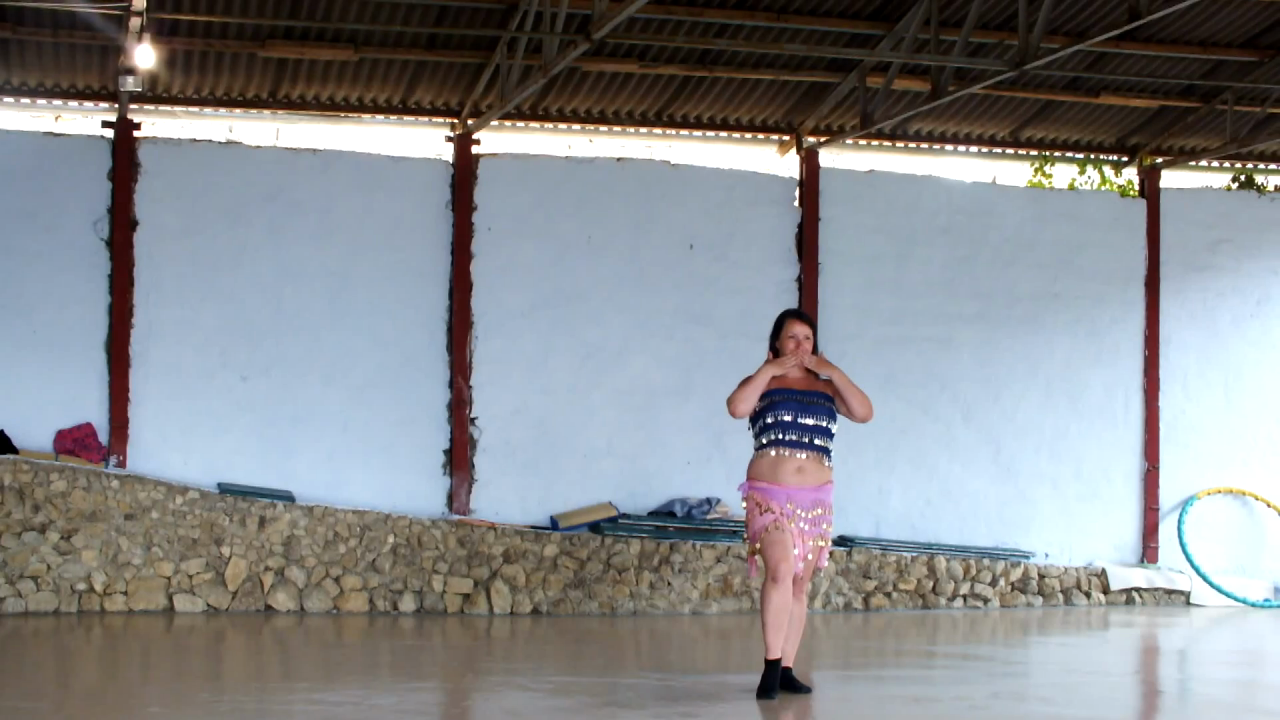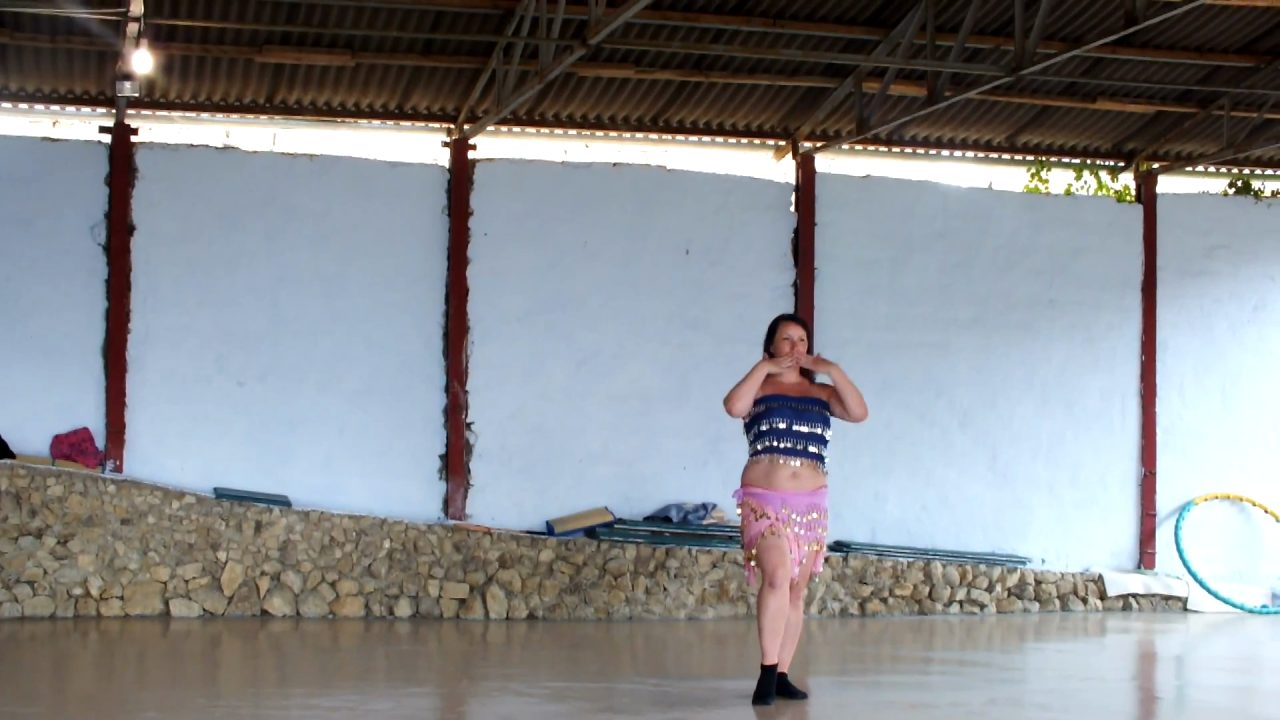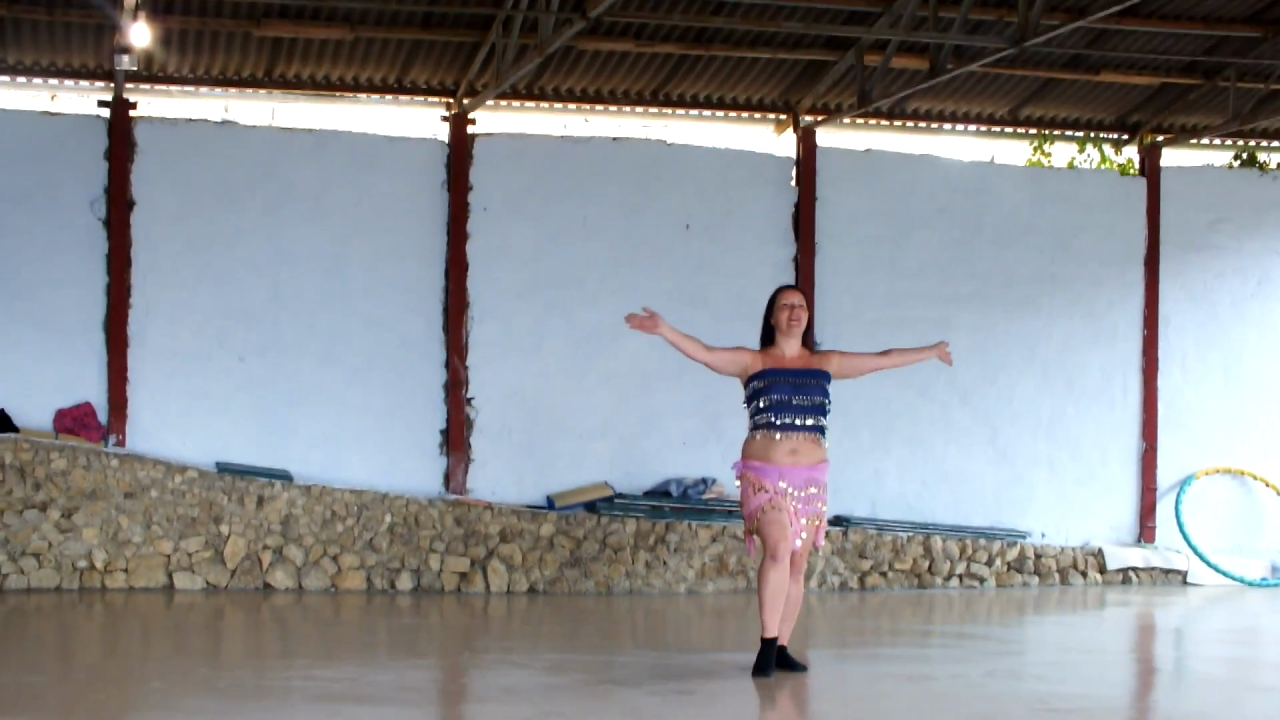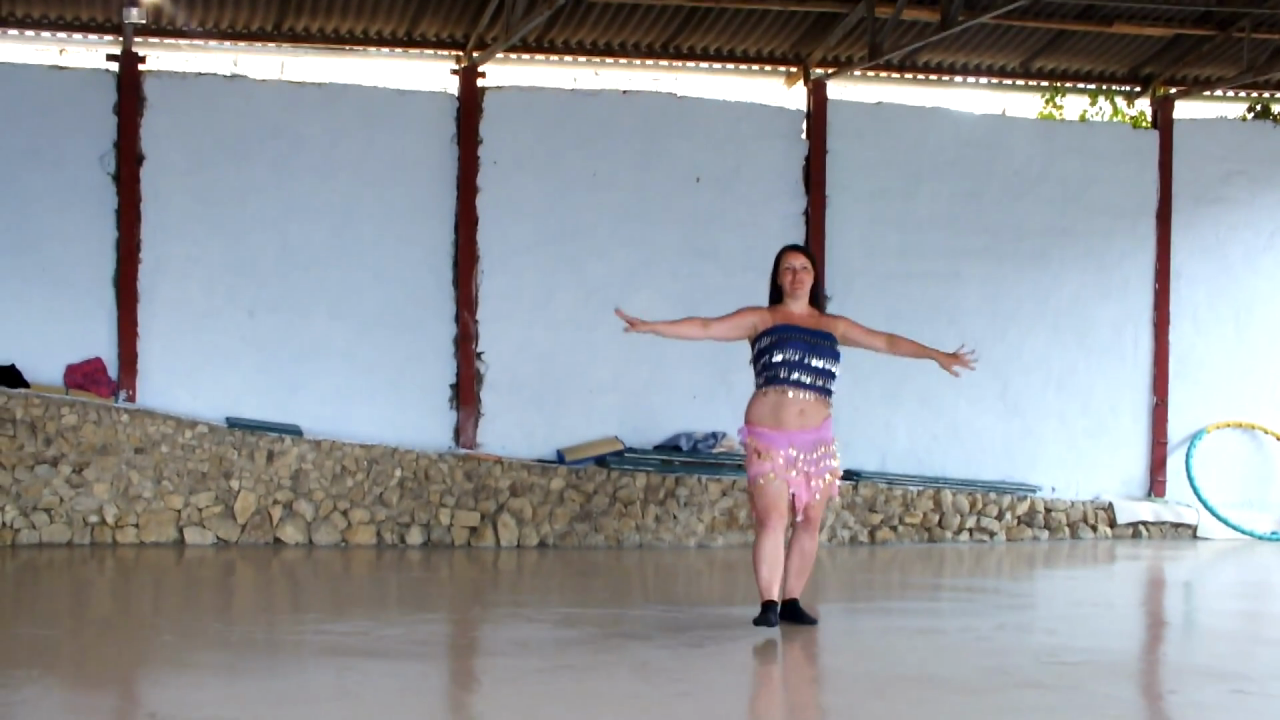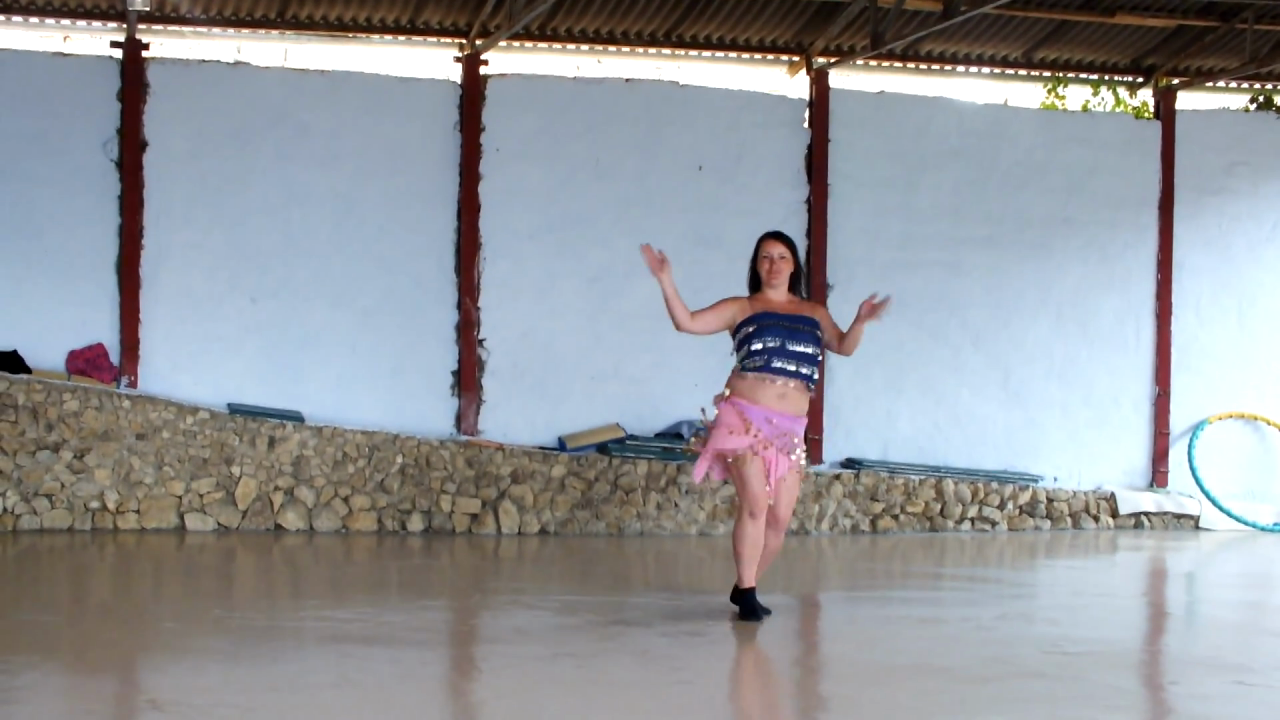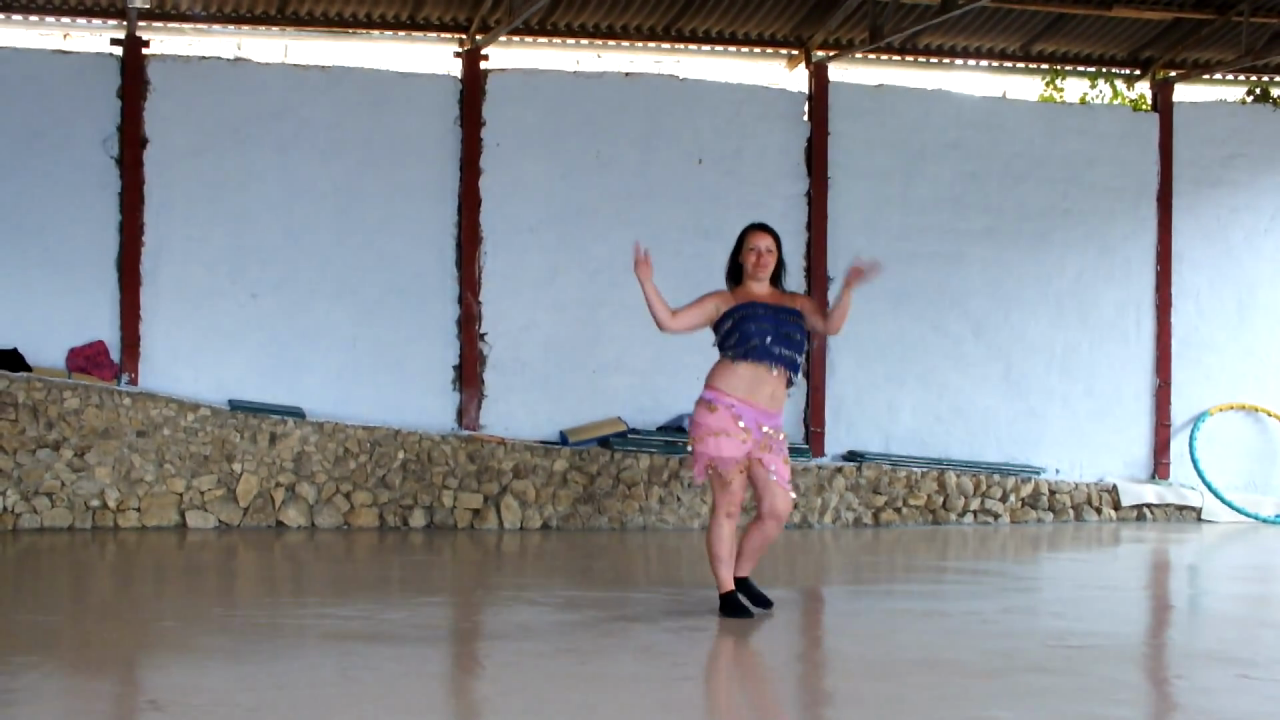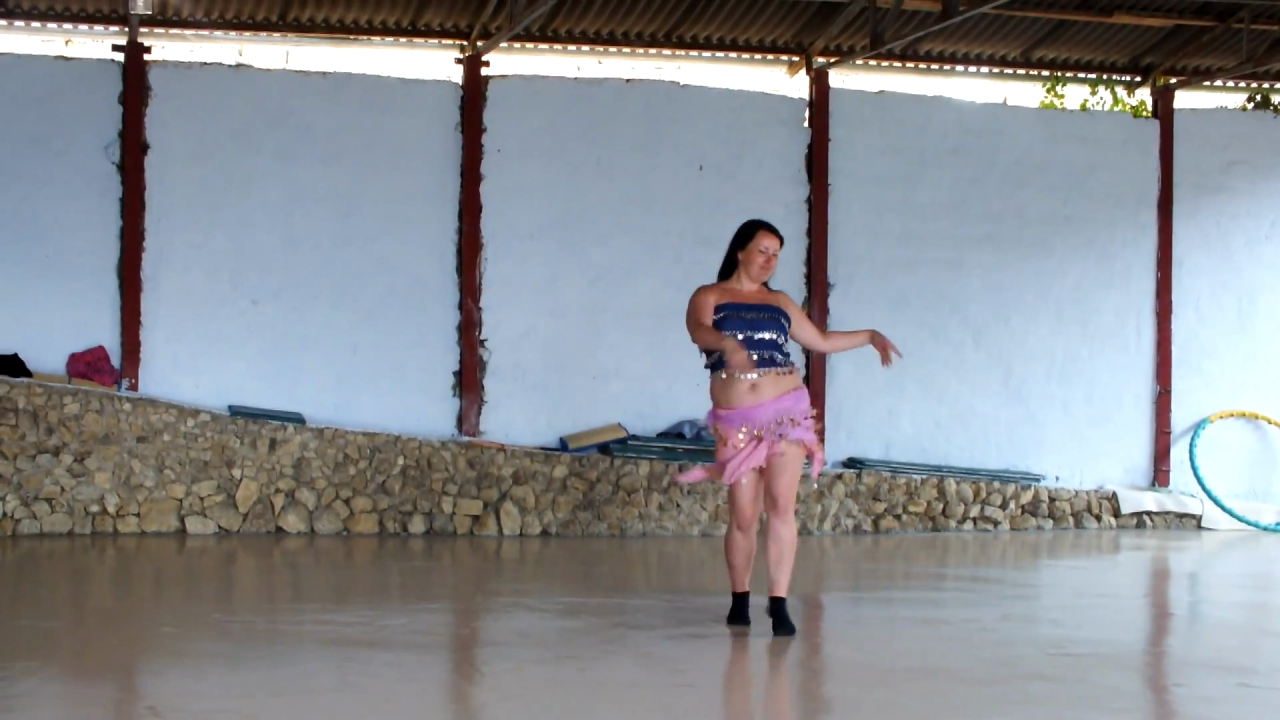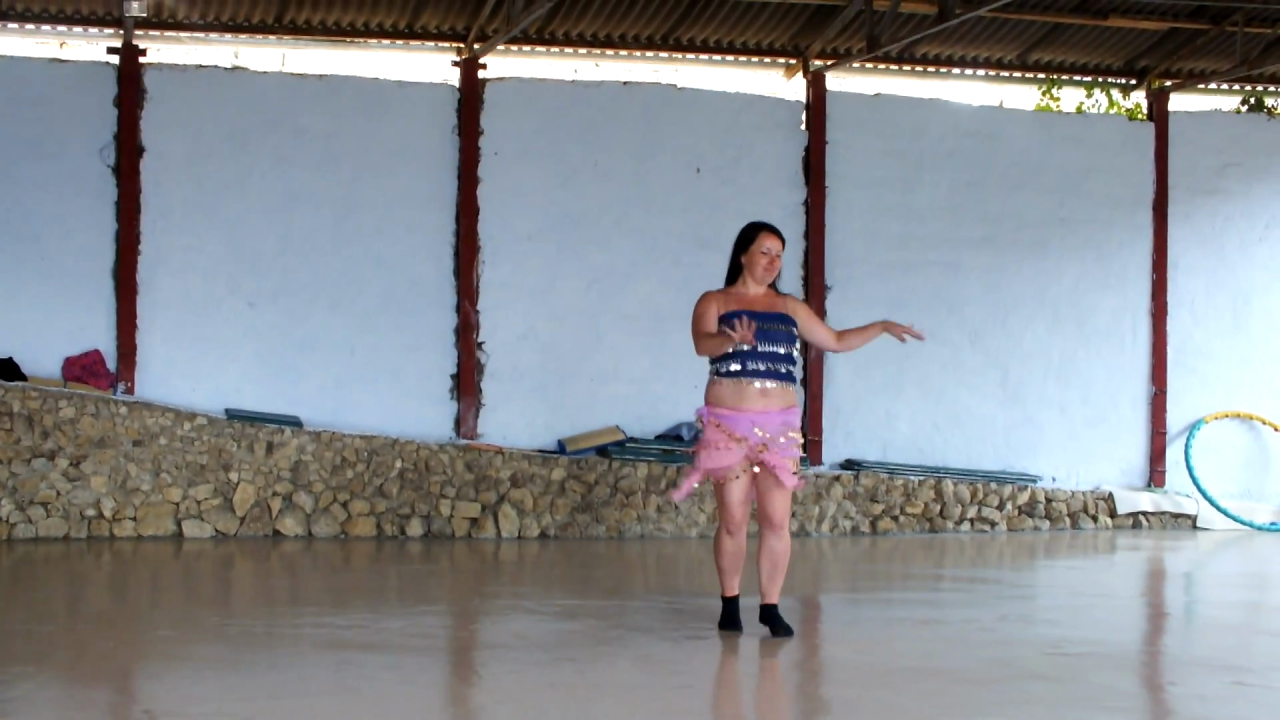
dt=0.4s
person 1, frame 1
left shoulder: (826, 387)
right shoulder: (761, 383)
left elbow: (865, 413)
right elbow: (736, 409)
left wrist: (834, 372)
right wrist: (767, 369)
left hip: (815, 497)
right hip: (769, 494)
left knee: (800, 586)
right knee: (780, 572)
left ankle: (786, 669)
right ankle: (771, 667)
person 1, frame 2
left shoulder: (820, 392)
right shoulder: (758, 388)
left elbow: (859, 413)
right elbow: (733, 407)
left wrist: (833, 371)
right wrist: (764, 367)
left hip: (810, 502)
right hip: (763, 499)
left knee: (796, 592)
right knee: (777, 578)
left ankle: (781, 675)
right ankle: (767, 672)
person 1, frame 3
left shoulder: (826, 363)
right shoulder: (750, 361)
left elbow: (882, 359)
right elbow: (702, 352)
left wrist: (930, 352)
right wrist: (664, 329)
left hip: (810, 476)
right hip: (763, 474)
left knee: (797, 566)
right knee: (777, 553)
left ankle: (781, 647)
right ankle: (768, 646)
person 1, frame 4
left shoulder: (833, 325)
right shoulder: (759, 320)
left elbow: (886, 342)
right elbow: (704, 328)
left wrist: (940, 356)
right wrist: (649, 326)
left hip: (815, 439)
right hip: (768, 438)
left knee: (809, 524)
right knee: (771, 520)
left ankle: (790, 602)
right ankle: (768, 605)
person 1, frame 5
left shoulder: (813, 312)
right shoulder: (741, 308)
left elbow: (844, 346)
right elbow: (686, 322)
left wrist: (861, 320)
right wrist: (665, 279)
left hip: (788, 427)
right hip: (743, 416)
left knee: (780, 517)
right knee: (755, 505)
left ankle: (744, 587)
right ankle: (747, 594)
person 1, frame 6
left shoulder: (797, 304)
right shoulder: (723, 301)
left elbow: (831, 325)
right elbow: (670, 322)
left wrist: (849, 287)
right wrist: (648, 282)
left hip: (765, 421)
right hip: (725, 410)
left knee: (778, 510)
right knee: (728, 506)
left ankle: (741, 577)
right ankle: (727, 594)
person 1, frame 7
left shoulder: (779, 302)
right shoulder: (708, 297)
left elbow: (821, 341)
right elbow: (698, 332)
left wrist: (871, 335)
right wrist: (726, 344)
left hip: (787, 414)
right hip: (736, 423)
left knee: (781, 508)
right knee: (743, 518)
left ankle: (779, 603)
right ankle: (740, 598)
person 1, frame 8
left shoulder: (789, 307)
right shoulder: (712, 302)
left elbow: (834, 341)
right elbow: (703, 345)
left wrist: (883, 327)
right wrist: (734, 341)
left hip: (777, 426)
right hip: (727, 427)
left knee: (776, 521)
right knee: (733, 523)
left ankle: (771, 607)
right ankle: (730, 602)
